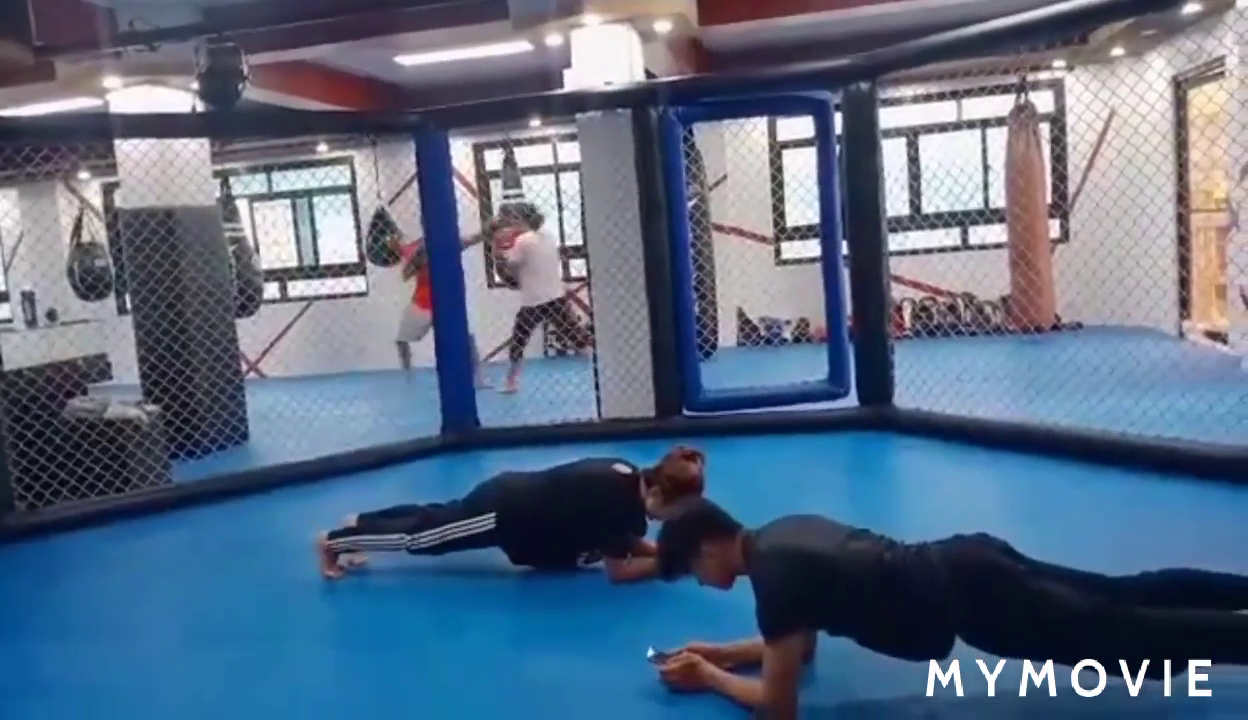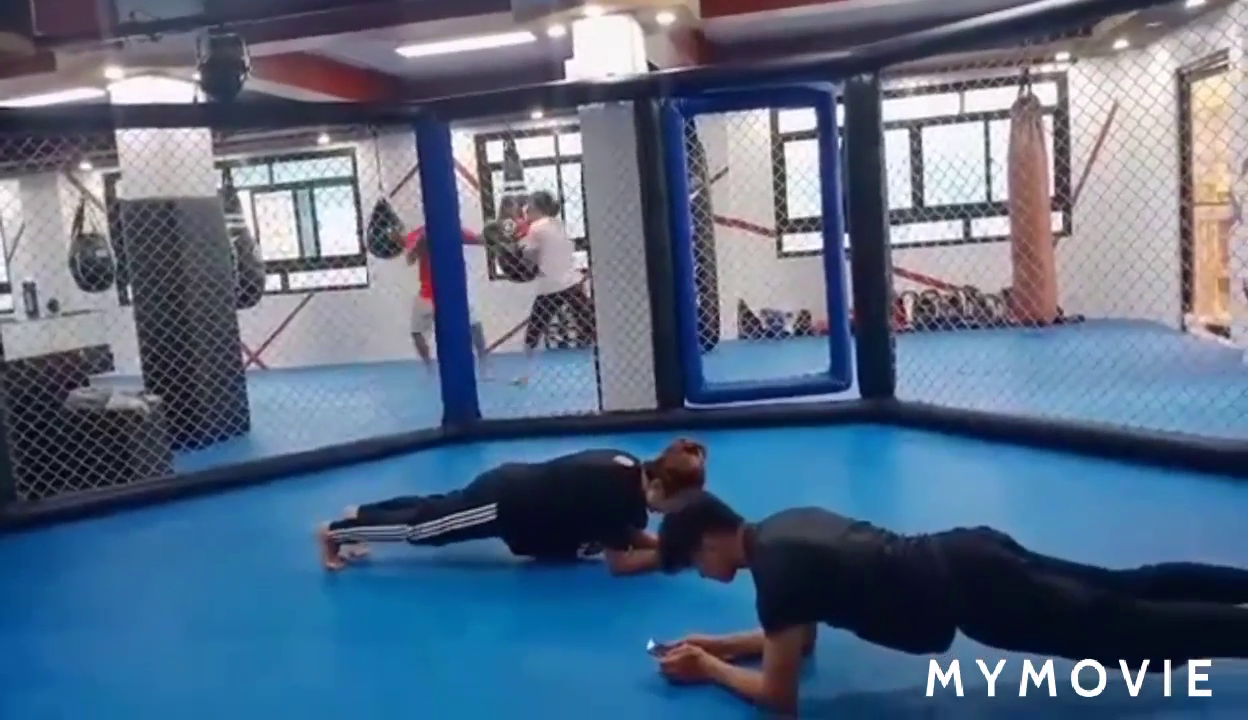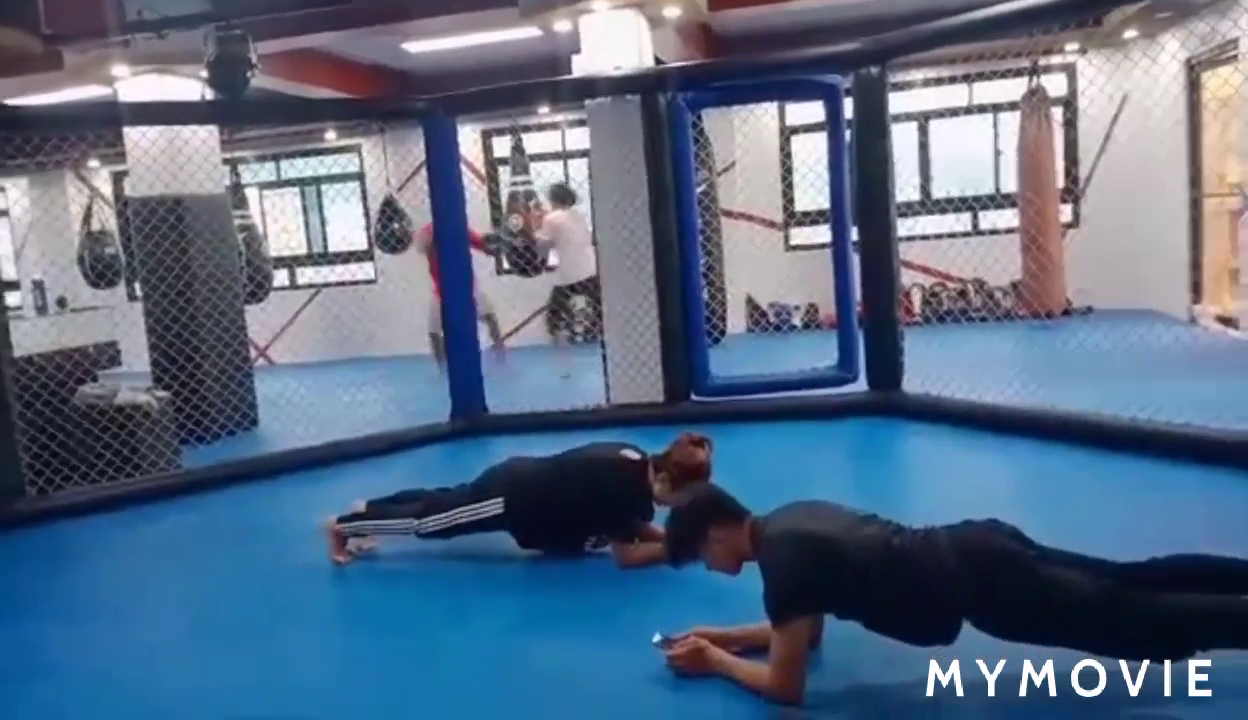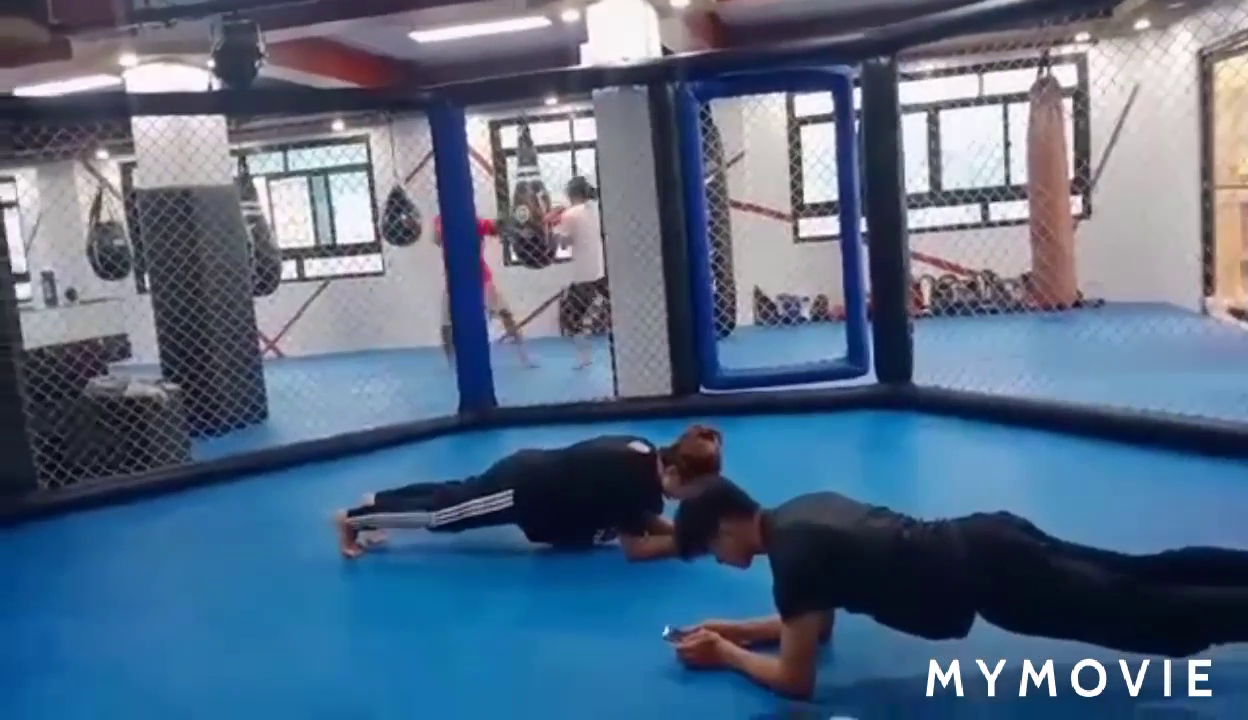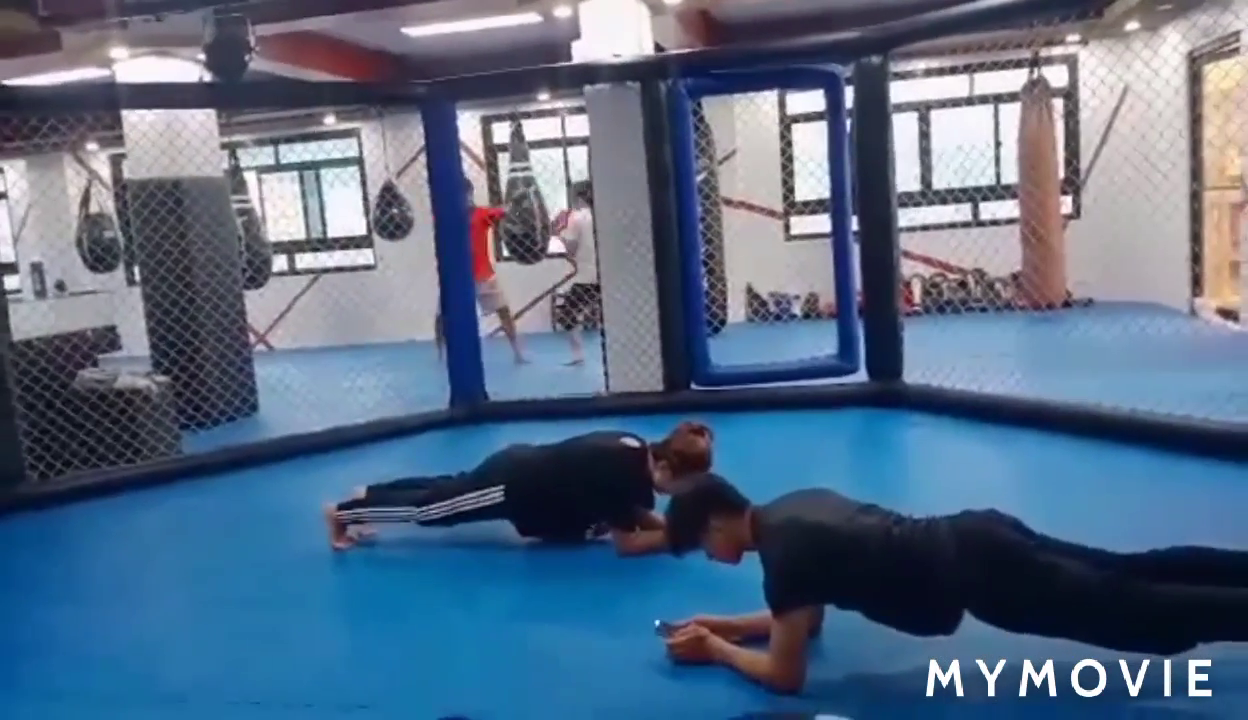
dt=0.1s
person 1, frame 1
left shoulder: (775, 574)
right shoulder: (779, 536)
right elbow: (797, 644)
right wrist: (719, 650)
left hip: (970, 600)
right hip: (969, 562)
left knee: (1128, 639)
right knee: (1127, 599)
person 1, frame 2
left shoulder: (776, 569)
right shoulder: (781, 528)
right elbow: (798, 635)
left wrist: (710, 668)
right wrist: (719, 643)
left hip: (973, 591)
right hip: (971, 557)
left knee: (1132, 631)
right knee: (1127, 592)
person 1, frame 3
left shoulder: (783, 560)
right shoulder: (788, 522)
left elbow: (786, 685)
right elbow: (805, 628)
left wrist: (717, 661)
right wrist: (725, 635)
left hip: (979, 584)
right hip: (977, 547)
left knee: (1139, 625)
right knee: (1134, 585)
person 1, frame 4
left shoulder: (794, 554)
right shoulder: (798, 514)
left elbow: (796, 678)
right elbow: (814, 619)
left wrist: (727, 654)
right wrist: (735, 628)
left hip: (989, 575)
right hip: (989, 540)
left knee: (1150, 617)
right knee: (1142, 578)
person 1, frame 5
left shoulder: (784, 550)
right shoulder: (790, 511)
left elbow: (786, 674)
right elbow: (803, 617)
left wrist: (717, 649)
right wrist: (725, 623)
left hip: (978, 574)
right hip: (978, 537)
left knee: (1141, 617)
right knee: (1133, 577)
person 2, frame 1
left shoulder: (630, 479)
right shoulder: (620, 499)
left elbow: (632, 543)
right elbow: (619, 569)
left hip: (513, 495)
right hip: (507, 513)
left knee: (436, 519)
right knee: (423, 534)
left ankle: (358, 524)
right ankle: (335, 541)
person 2, frame 2
left shoulder: (631, 471)
right shoulder: (619, 490)
left elbow: (632, 535)
right elbow: (620, 561)
left hip: (515, 487)
right hip: (507, 503)
left knee: (437, 510)
right knee: (421, 525)
left ankle: (360, 515)
right ankle: (335, 531)
person 2, frame 3
left shoulder: (638, 464)
right shoulder: (626, 483)
left elbow: (638, 528)
right elbow: (626, 553)
left hip: (521, 480)
right hip: (514, 496)
left knee: (444, 504)
right knee: (430, 519)
left ankle: (367, 510)
right ankle: (344, 525)
person 2, frame 4
left shoulder: (647, 457)
right shoulder: (635, 476)
left elbow: (648, 520)
right elbow: (636, 546)
left wrist: (679, 529)
left hip: (531, 473)
right hip: (524, 490)
left knee: (453, 496)
right knee: (439, 512)
left ankle: (377, 502)
right ankle: (353, 518)
person 2, frame 5
left shoulder: (638, 453)
right shoulder: (626, 472)
left elbow: (639, 516)
right elbow: (627, 542)
left wrist: (670, 525)
left hip: (522, 467)
right hip: (515, 486)
left knee: (444, 492)
right knee: (430, 507)
left ankle: (368, 496)
right ankle: (343, 512)
person 3, frame 1
left shoulder: (522, 241)
right shoulder: (547, 238)
left elbow: (512, 269)
left wrist: (505, 249)
left hip: (534, 302)
right hip: (556, 297)
left knee: (517, 342)
right knee: (577, 336)
left ankle: (511, 383)
person 3, frame 2
left shoulder: (536, 227)
right shoulder: (561, 225)
left elbow: (530, 256)
left wrist: (524, 238)
left hip: (550, 288)
right hip: (573, 283)
left knee: (535, 329)
right knee: (590, 325)
left ankle: (525, 372)
person 3, frame 3
left shoulder: (551, 219)
right shoulder: (580, 216)
left elbow: (542, 248)
left wrist: (539, 231)
left hip: (568, 278)
right hip: (590, 274)
left knee: (554, 318)
right knee: (603, 315)
person 3, frame 4
left shoulder: (570, 215)
right shoulder: (598, 210)
left elbow: (563, 243)
right elbow: (605, 237)
left wrist: (556, 226)
left hip: (585, 276)
right hip: (607, 272)
left knee: (574, 317)
left ankle: (584, 356)
person 3, frame 5
left shoulder: (576, 218)
left elbow: (571, 249)
left wrist: (564, 232)
left hip: (588, 278)
left knee: (570, 312)
left ankle: (577, 353)
person 4, frame 1
right shoulder: (414, 249)
left elbow: (470, 242)
right elbow: (405, 275)
left wrist: (483, 234)
right wrist: (416, 254)
right hip: (421, 305)
left knee: (468, 339)
right knee: (402, 340)
left ankle: (478, 377)
person 4, frame 2
right shoulder: (417, 235)
left elbow: (479, 240)
right elbow: (409, 259)
right wrist: (422, 239)
right hip: (427, 295)
left knee: (476, 327)
right knee: (416, 333)
left ankle: (483, 369)
right ankle: (431, 371)
person 4, frame 3
right shoulder: (429, 232)
left elbow: (488, 250)
right elbow: (423, 248)
right hip: (442, 292)
left knee: (490, 317)
right knee: (434, 333)
left ankle: (502, 360)
right ankle: (443, 369)
person 4, frame 4
left shoulder: (479, 224)
right shoulder: (441, 223)
left elbow: (501, 230)
right elbow: (438, 239)
left hip: (482, 280)
left knee: (505, 313)
right knee: (446, 326)
left ankle: (524, 357)
right ankle: (451, 363)
person 4, frame 5
left shoulder: (484, 213)
left elbow: (507, 213)
left hip: (484, 275)
left knee: (504, 311)
right knee: (442, 317)
left ankle: (518, 352)
right ankle: (440, 355)
